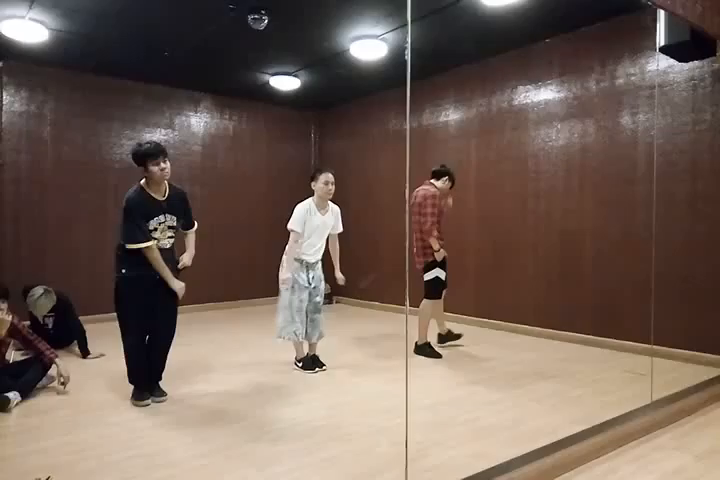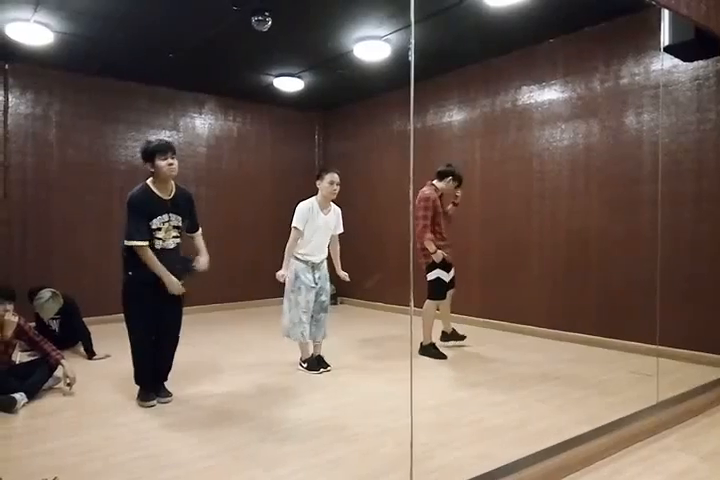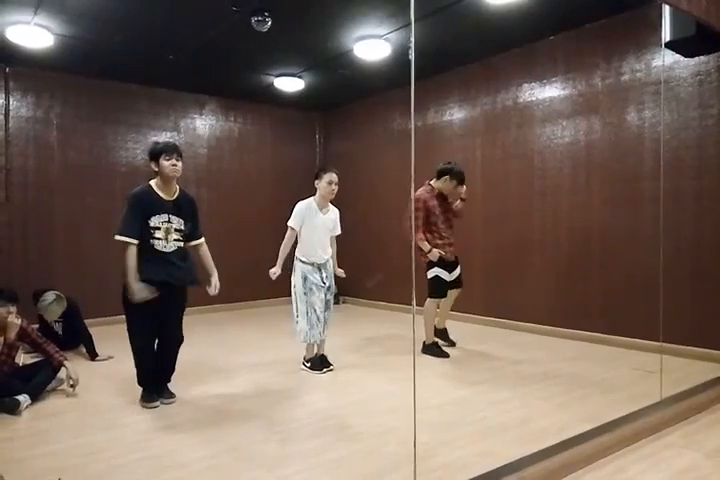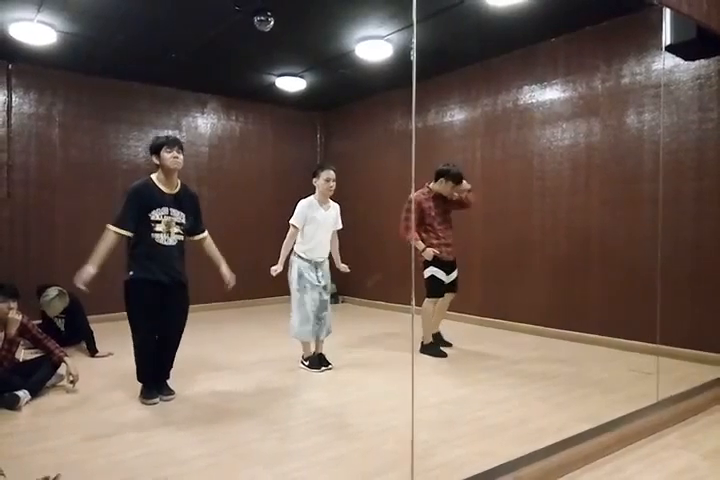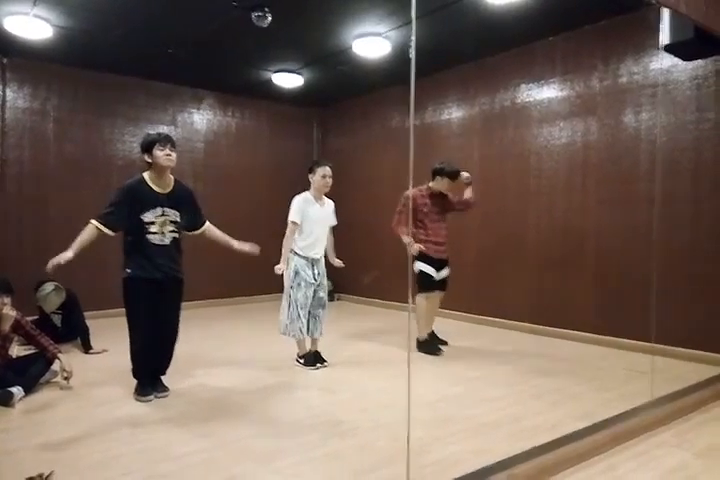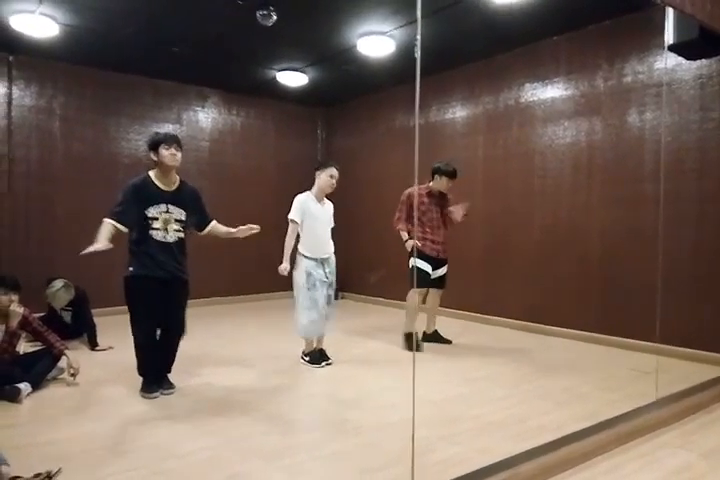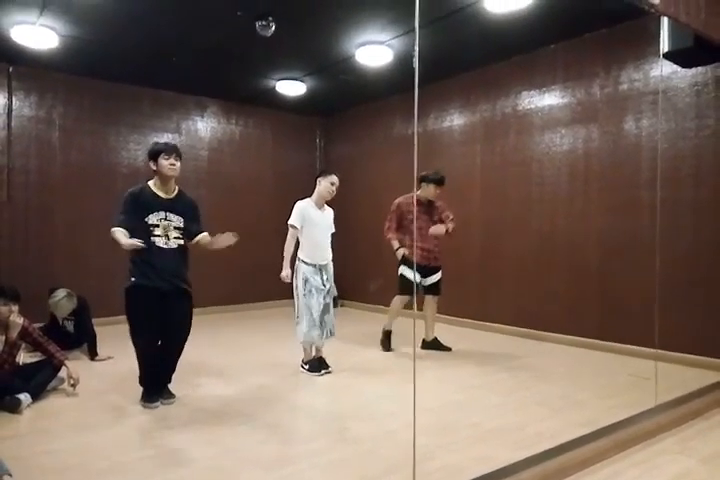
dt=0.2s
person 1, frame 1
left shoulder: (179, 195)
right shoulder: (134, 201)
left elbow: (190, 227)
right elbow: (145, 247)
left wrist: (190, 251)
right wrist: (172, 280)
left hip: (166, 275)
right hip: (134, 276)
left knee: (164, 332)
right knee: (136, 333)
left ankle: (153, 381)
right ankle: (139, 385)
person 1, frame 2
left shoulder: (184, 197)
right shoulder: (138, 199)
left elbow: (194, 231)
right elbow: (138, 246)
left wrist: (203, 254)
right wrist: (164, 277)
left hip: (172, 275)
right hip: (142, 277)
left knee: (170, 332)
right knee: (143, 333)
left ankle: (159, 381)
right ankle: (145, 386)
person 1, frame 3
left shoulder: (188, 201)
right shoulder: (140, 198)
left elbow: (197, 240)
right elbow: (129, 241)
left wrist: (213, 274)
right wrist: (133, 281)
left hip: (177, 280)
right hip: (145, 280)
left knee: (172, 335)
right knee: (144, 336)
left ankle: (162, 383)
right ankle: (148, 387)
person 1, frame 4
left shoulder: (189, 196)
right shoulder: (140, 191)
left elbow: (201, 234)
right elbow: (118, 230)
left wrist: (222, 265)
right wrist: (93, 264)
left hip: (175, 277)
right hip: (143, 276)
left knee: (172, 332)
right knee: (145, 333)
left ankle: (161, 380)
right ankle: (147, 384)
person 1, frame 5
left shoulder: (184, 192)
right shoulder: (132, 190)
left elbow: (201, 225)
right elbow: (100, 223)
left wrist: (232, 243)
right wrist: (71, 250)
left hip: (171, 273)
right hip: (139, 273)
left knee: (167, 329)
right knee: (142, 329)
left ankle: (156, 376)
right ankle: (142, 380)
person 1, frame 6
left shoulder: (189, 193)
right shoulder: (137, 188)
left elbow: (207, 225)
right elbow: (113, 220)
left wrist: (234, 232)
right wrist: (103, 239)
left hip: (176, 272)
right hip: (143, 272)
left knee: (175, 326)
right knee: (145, 328)
left ankle: (162, 373)
right ankle: (148, 377)
person 1, frame 7
left shoulder: (187, 202)
right shoulder: (136, 197)
left elbow: (199, 236)
right elbow: (119, 228)
left wrist: (215, 242)
right wrist: (126, 241)
left hip: (178, 282)
right hip: (144, 280)
left knee: (177, 335)
right knee: (147, 337)
left ankle: (163, 383)
right ankle: (149, 387)
person 2, frame 1
left shoulder: (335, 211)
right shoulder: (303, 209)
left elbow: (333, 241)
right elbow: (293, 241)
left wrist: (337, 270)
right wrist: (285, 270)
left hip: (315, 266)
right hip: (297, 266)
left knee: (315, 310)
right knee: (296, 309)
left ankle: (312, 353)
right ankle: (300, 356)
person 2, frame 2
left shoulder: (336, 212)
right shoulder: (305, 207)
right elbow: (294, 239)
left wrist: (339, 268)
right wrist: (285, 267)
left hip: (320, 266)
right hip: (301, 265)
left knee: (321, 310)
right knee: (301, 310)
left ankle: (318, 354)
right ankle: (306, 357)
person 2, frame 3
left shoulder: (334, 212)
right shoulder: (303, 207)
right elbow: (289, 238)
left wrist: (335, 267)
right wrist: (278, 265)
left hip: (324, 266)
right hip: (305, 267)
left knee: (324, 310)
right knee: (310, 311)
left ankle: (321, 353)
right ankle: (309, 357)
person 2, frame 4
left shoulder: (335, 208)
right shoulder: (305, 205)
right elbow: (291, 235)
left wrist: (338, 262)
right wrist: (280, 263)
left hip: (322, 265)
right hip: (303, 264)
left knee: (322, 308)
right knee: (305, 309)
left ankle: (319, 352)
right ankle: (307, 355)
person 2, frame 5
left shoulder: (330, 205)
right shoulder: (300, 201)
right elbow: (290, 232)
left wrist: (332, 257)
right wrist: (283, 261)
left hip: (318, 262)
right hip: (299, 261)
left knee: (318, 306)
right knee: (299, 305)
left ankle: (315, 349)
right ankle: (302, 353)
person 2, frame 6
left shoulder: (329, 205)
right shoulder: (302, 200)
right elbow: (292, 231)
right wrist: (286, 260)
left hip: (328, 261)
right hip: (308, 262)
left knee: (325, 306)
right knee: (311, 306)
left ankle: (319, 347)
right ankle: (308, 350)
person 2, frame 7
left shoulder: (329, 212)
right shoulder: (302, 206)
right elbow: (291, 237)
right wrist: (286, 266)
left hip: (325, 268)
right hip: (307, 268)
left knee: (324, 312)
right knee: (309, 312)
left ankle: (319, 356)
right ankle: (307, 359)
person 3, frame 1
left shoulder: (421, 192)
right shoulder: (431, 194)
right elbow: (428, 226)
left wrist: (444, 206)
right wrist: (437, 249)
left hip: (428, 252)
right hip: (430, 253)
left knee: (439, 292)
right knee: (431, 297)
left ankle: (443, 332)
right ankle: (421, 343)
person 3, frame 2
left shoulder: (436, 195)
right shoulder: (427, 196)
right elbow: (422, 228)
left wrist: (454, 203)
right wrist: (433, 251)
left hip: (443, 253)
right hip: (435, 255)
left knee: (447, 291)
right knee: (435, 298)
left ankle: (448, 331)
right ankle: (427, 344)
person 3, frame 3
left shoulder: (443, 196)
right shoulder: (422, 197)
left elbow: (454, 214)
right elbow: (415, 228)
left wrist: (461, 198)
right wrist: (428, 249)
left hip: (450, 252)
right hip: (436, 254)
left knee: (454, 289)
right knee: (435, 297)
left ankle: (440, 327)
right ankle: (428, 343)
person 3, frame 4
left shoulder: (447, 198)
right shoulder: (417, 199)
left elbow: (466, 203)
right elbow: (407, 228)
left wrist: (466, 190)
right wrist: (422, 248)
left hip: (449, 254)
right hip: (432, 255)
left knee: (449, 293)
right knee: (432, 297)
left ankle: (434, 333)
right ankle: (427, 342)
person 3, frame 5
left shoulder: (445, 197)
right shoulder: (413, 195)
left elbow: (464, 205)
right elbow: (400, 222)
left wrist: (468, 184)
right wrist: (409, 242)
left hip: (441, 252)
right hip: (422, 252)
left knee: (438, 291)
right knee: (424, 292)
left ankle: (428, 331)
right ankle: (422, 338)
person 3, frame 6
left shoulder: (446, 199)
right shoulder: (412, 194)
left elbow: (456, 217)
right elbow: (399, 218)
left wrist: (459, 212)
right wrist: (407, 239)
left hip: (440, 251)
right hip: (421, 249)
left knee: (436, 290)
right knee: (419, 288)
left ankle: (429, 331)
right ankle: (409, 332)
person 3, frame 7
left shoulder: (438, 206)
right shoulder: (401, 203)
left elbow: (451, 223)
right elbow: (390, 227)
left wrist: (444, 227)
right wrist: (397, 247)
left hip: (432, 258)
right hip: (410, 257)
left knee: (432, 297)
right knee: (404, 295)
left ankle: (429, 339)
right ankle: (387, 330)
person 4, frame 1
left shoulder: (9, 319)
left elbow: (34, 341)
left wrist: (58, 364)
left knee: (43, 361)
left ankle: (15, 395)
right ankle: (31, 385)
person 4, frame 2
left shoulder: (15, 320)
left elbow: (40, 342)
left wrist: (64, 364)
left knee: (50, 361)
left ankle: (22, 396)
right ankle: (38, 383)
person 4, frame 3
left shoulder: (18, 323)
left elbow: (43, 344)
left wrist: (68, 366)
left hip: (12, 374)
left knee: (53, 363)
left ankle: (24, 398)
right ankle: (41, 385)
person 4, frame 4
left shoulder: (18, 319)
left elbow: (43, 340)
left wrist: (67, 362)
right wrist: (11, 332)
left hip: (12, 370)
left knee: (53, 359)
left ankle: (24, 393)
right ankle: (41, 381)
person 4, frame 5
left shoulder: (12, 315)
left elbow: (37, 336)
left wrist: (61, 358)
left knee: (47, 355)
left ankle: (18, 390)
right ankle: (35, 377)
person 4, frame 6
left shoulder: (19, 312)
left elbow: (44, 333)
left wrist: (68, 356)
right wrist: (12, 324)
left hip: (13, 363)
left knee: (54, 352)
left ankle: (25, 386)
right ankle: (41, 374)
person 4, frame 7
left shoulder: (19, 322)
left elbow: (44, 343)
left wrist: (68, 366)
right wrist: (12, 335)
left hip: (12, 374)
left knee: (54, 362)
left ankle: (26, 397)
right ankle: (42, 385)
